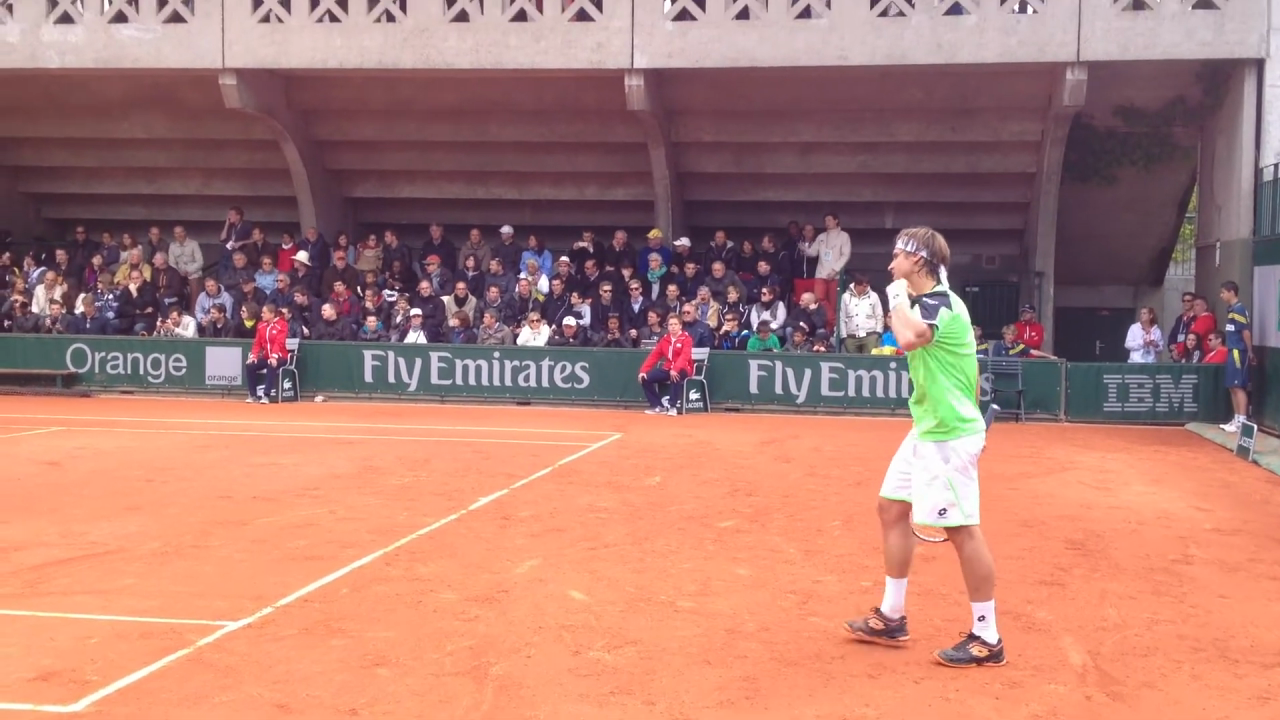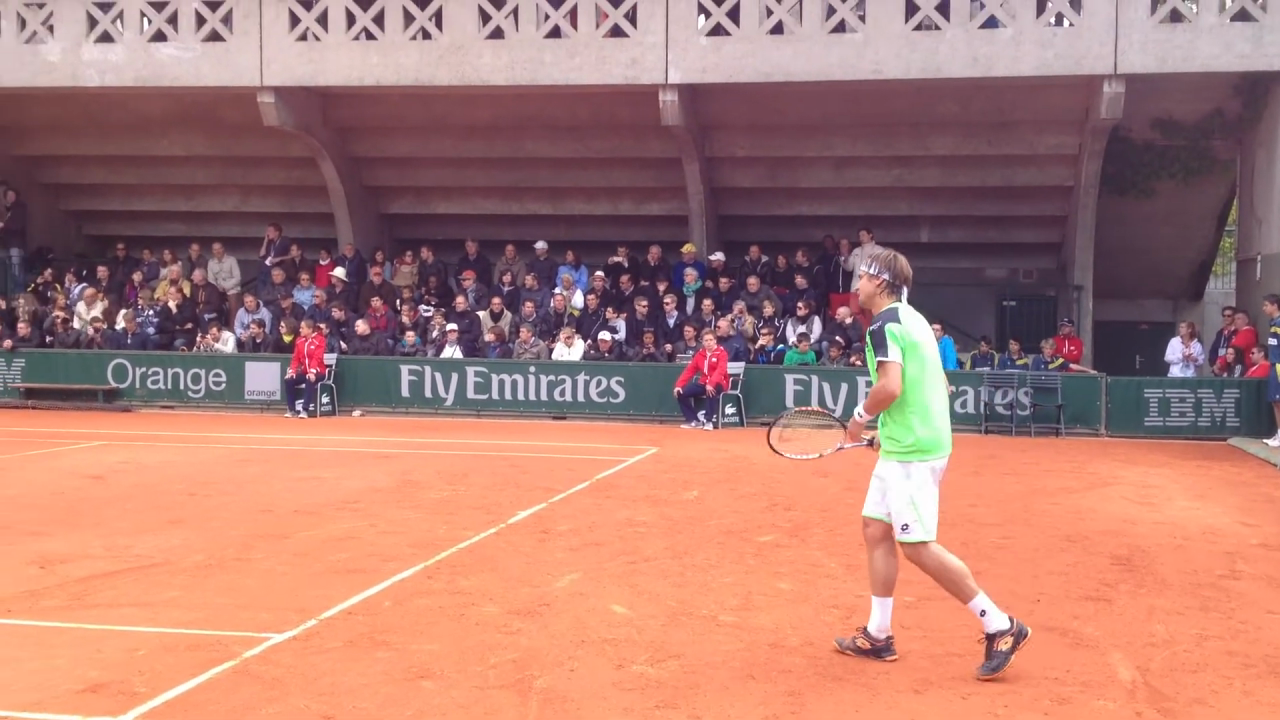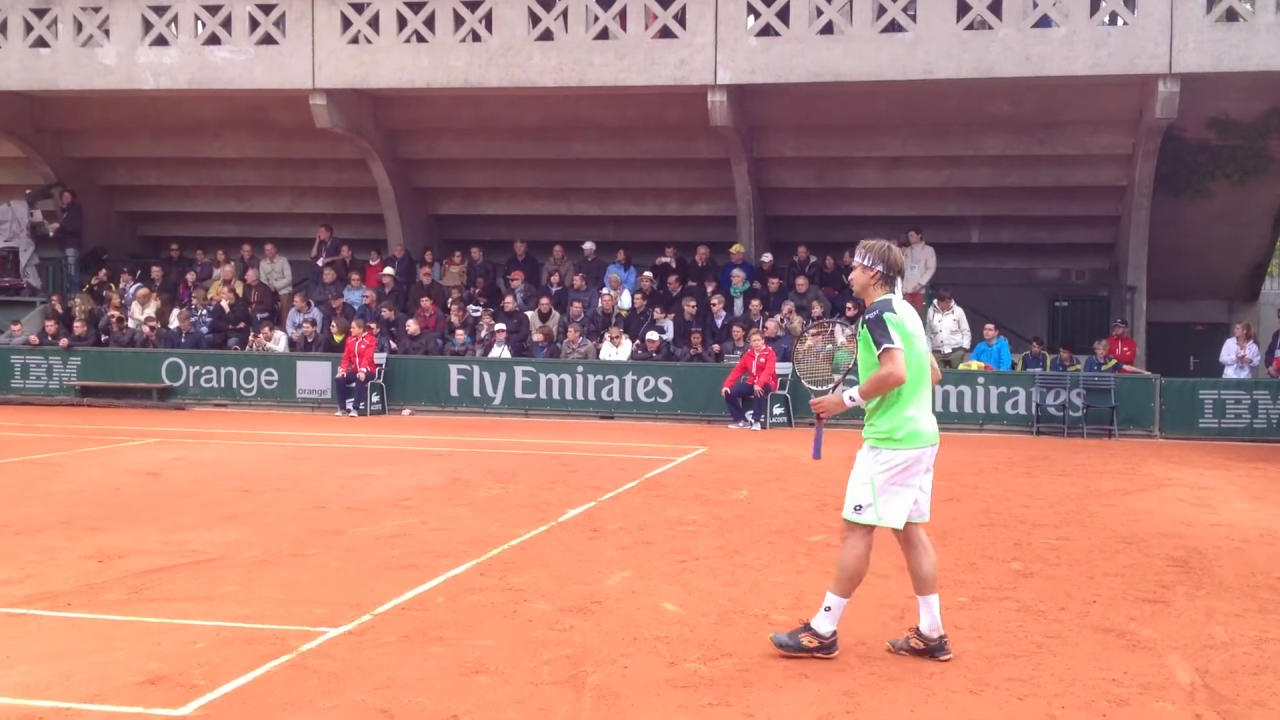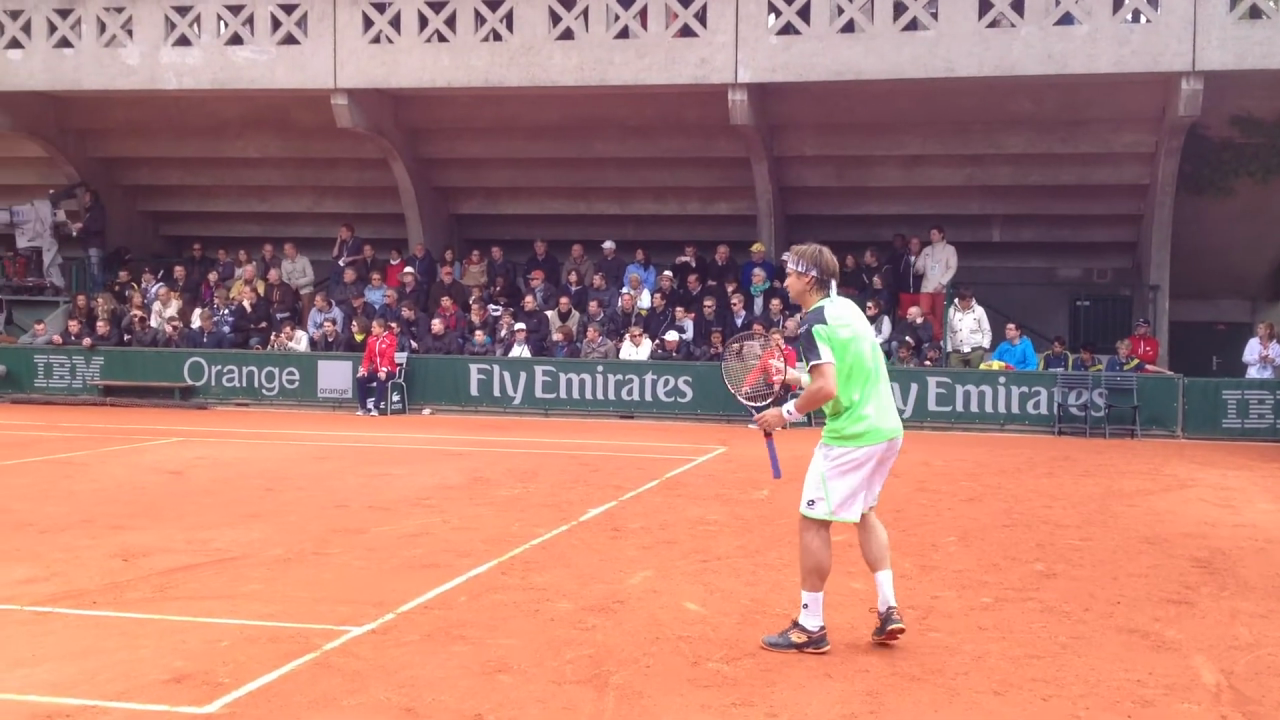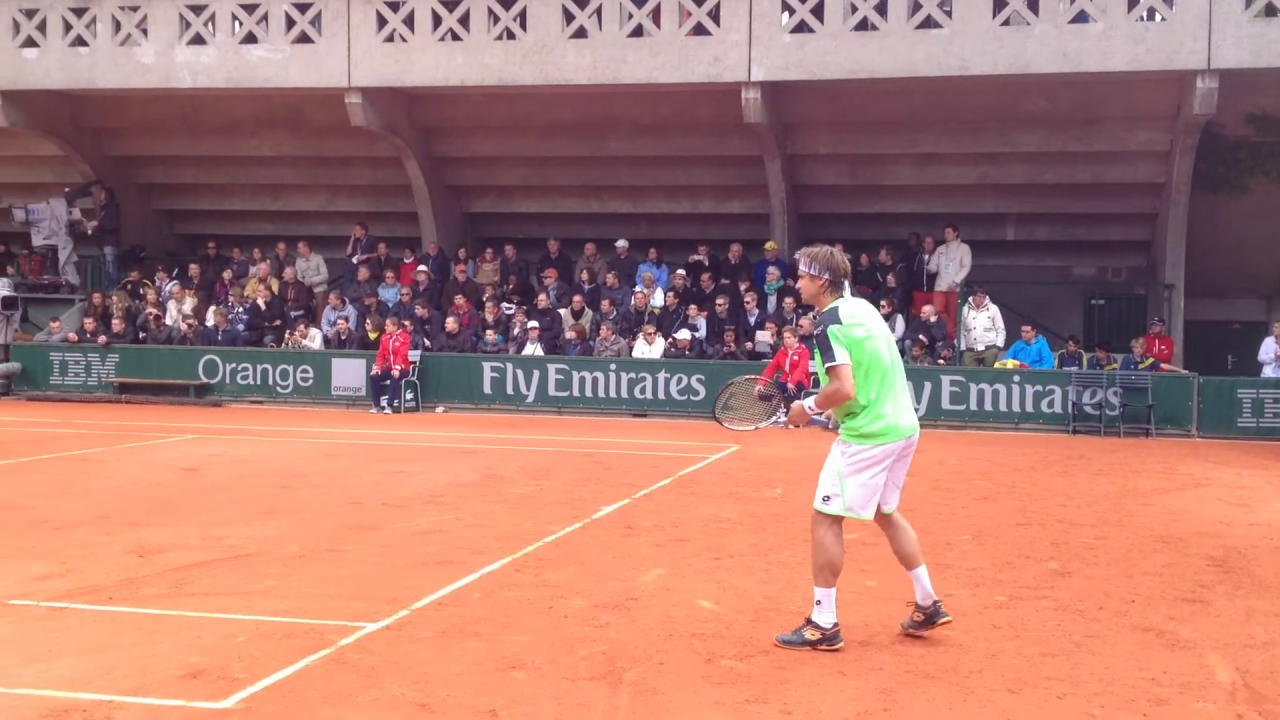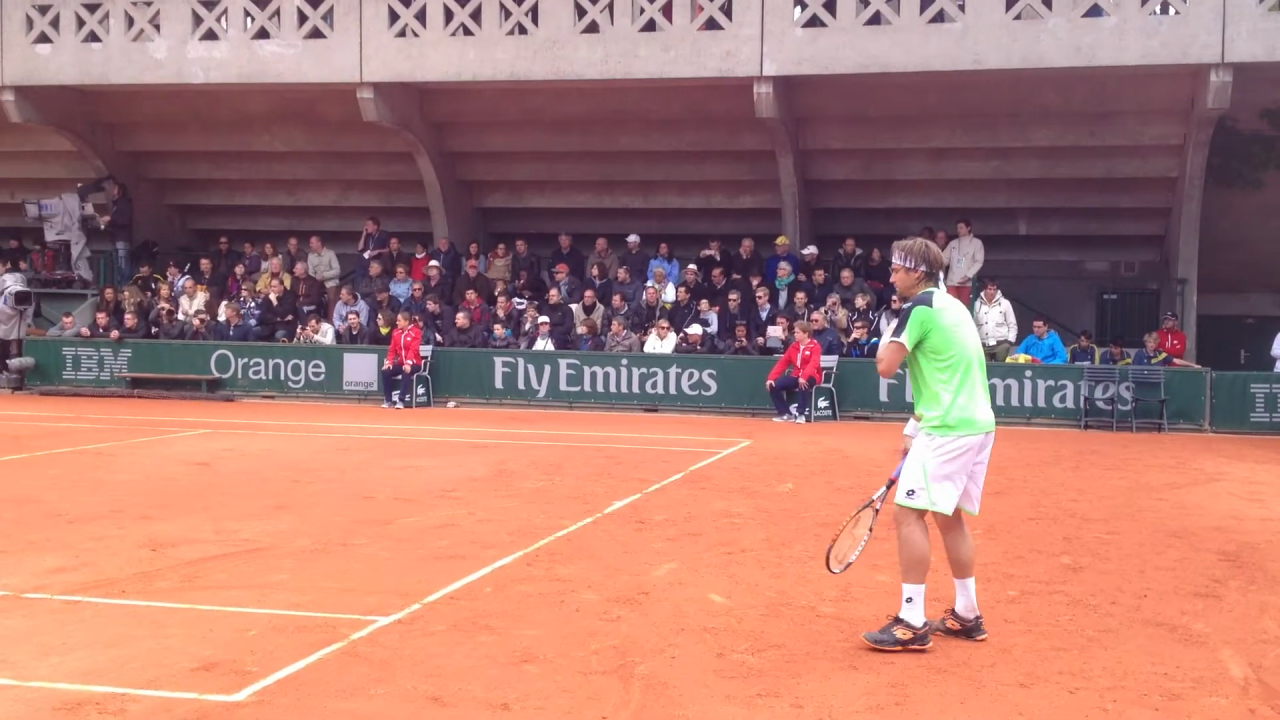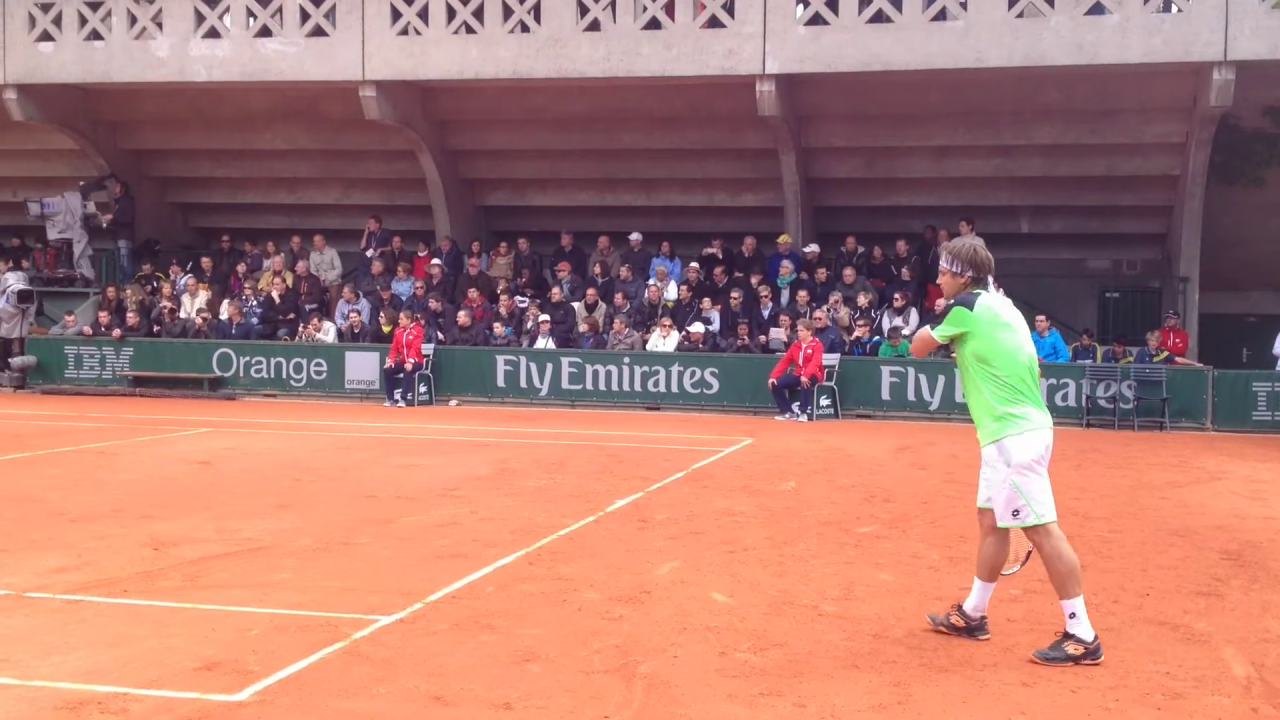
dt=0.4s
person 1, frame 1
left shoulder: (938, 302)
right shoulder: (935, 302)
left elbow: (908, 339)
right elbow: (970, 369)
left wrist: (895, 295)
left hip: (947, 436)
right hip: (928, 431)
left knee: (960, 529)
right knee: (892, 510)
left ankle: (987, 636)
right ankle: (891, 615)
person 1, frame 2
left shoulder: (884, 323)
right shoulder: (912, 319)
left elbow: (890, 388)
right elbow: (940, 385)
left wrist: (861, 416)
left hip: (911, 452)
right hip: (911, 446)
left knee: (922, 549)
right knee: (875, 530)
left ankle: (1000, 627)
right ankle: (879, 632)
person 1, frame 3
left shoulder: (878, 313)
right shoulder: (904, 311)
left elbow: (896, 372)
right elbow: (933, 373)
left wrist: (847, 398)
left hip: (892, 442)
right hip: (921, 437)
left knee: (856, 531)
right knee: (910, 530)
left ankle: (822, 631)
right ankle: (931, 633)
person 1, frame 4
left shoulder: (814, 324)
right shoulder: (849, 308)
left elbow: (827, 389)
left wrist: (786, 413)
right wrist: (801, 376)
left hip: (851, 437)
right hip: (887, 430)
left knee: (813, 524)
right knee: (865, 517)
left ankle: (811, 627)
right ankle: (887, 609)
person 1, frame 5
left shoulder: (830, 324)
right shoulder: (863, 308)
left elbow: (843, 389)
left wrist: (808, 406)
right wrist: (830, 406)
left hip: (867, 437)
right hip: (903, 428)
left knee: (825, 520)
right knee: (887, 514)
left ankle: (823, 623)
right ankle: (928, 603)
person 1, frame 6
left shoulder: (922, 306)
right shoulder: (952, 306)
left elbow: (887, 366)
left wrist: (890, 342)
right wrist: (917, 424)
left hip: (948, 430)
right hip: (976, 425)
left knee: (907, 515)
right knee: (949, 517)
left ankle: (912, 620)
right ankle: (966, 616)
person 1, frame 7
left shoulder: (966, 307)
right shoulder: (1001, 306)
left elbow: (919, 347)
right elbow: (1034, 369)
left wrist: (937, 336)
left hip: (1011, 436)
right hip: (1023, 429)
left knee: (1041, 529)
right knee: (991, 520)
left ankle: (1082, 636)
right ankle: (972, 614)
